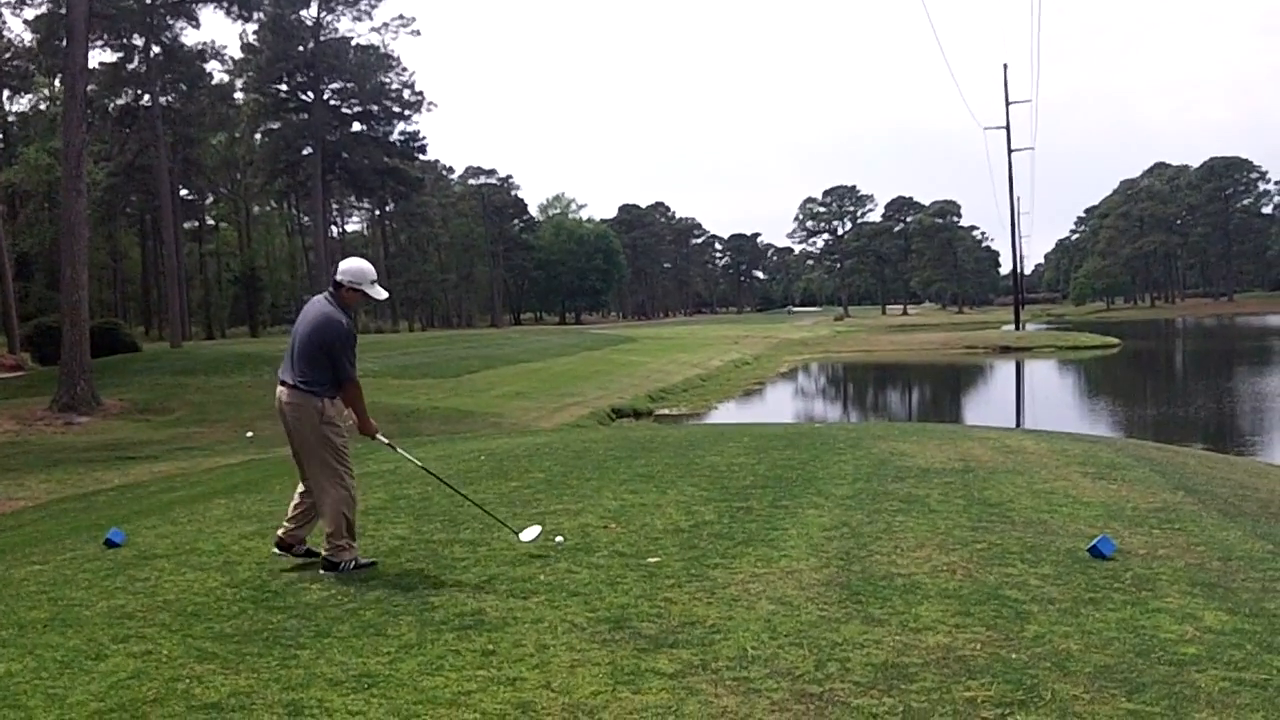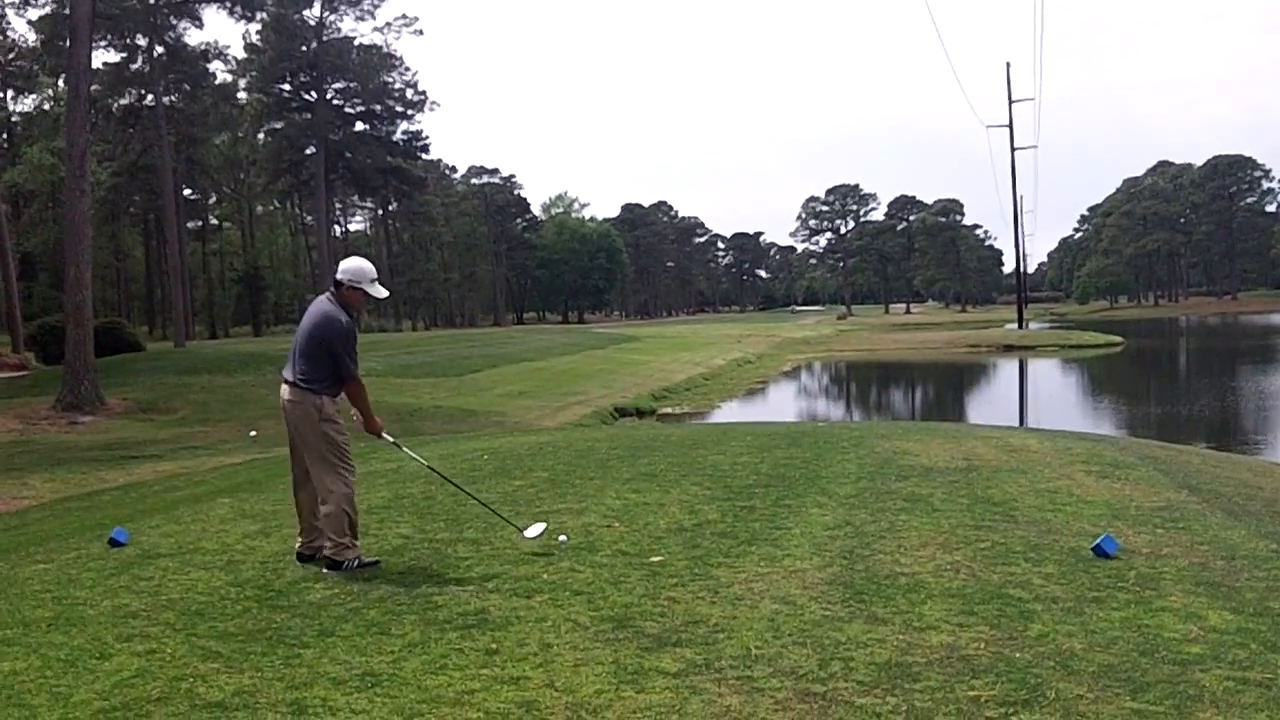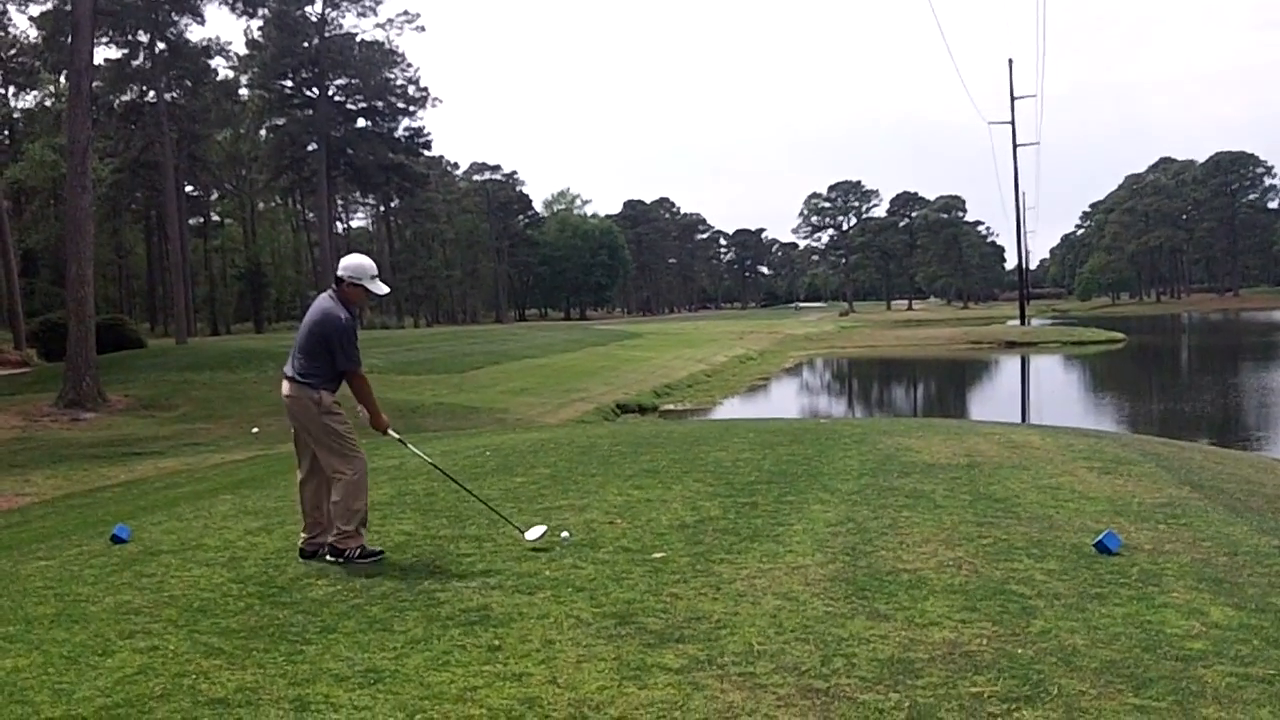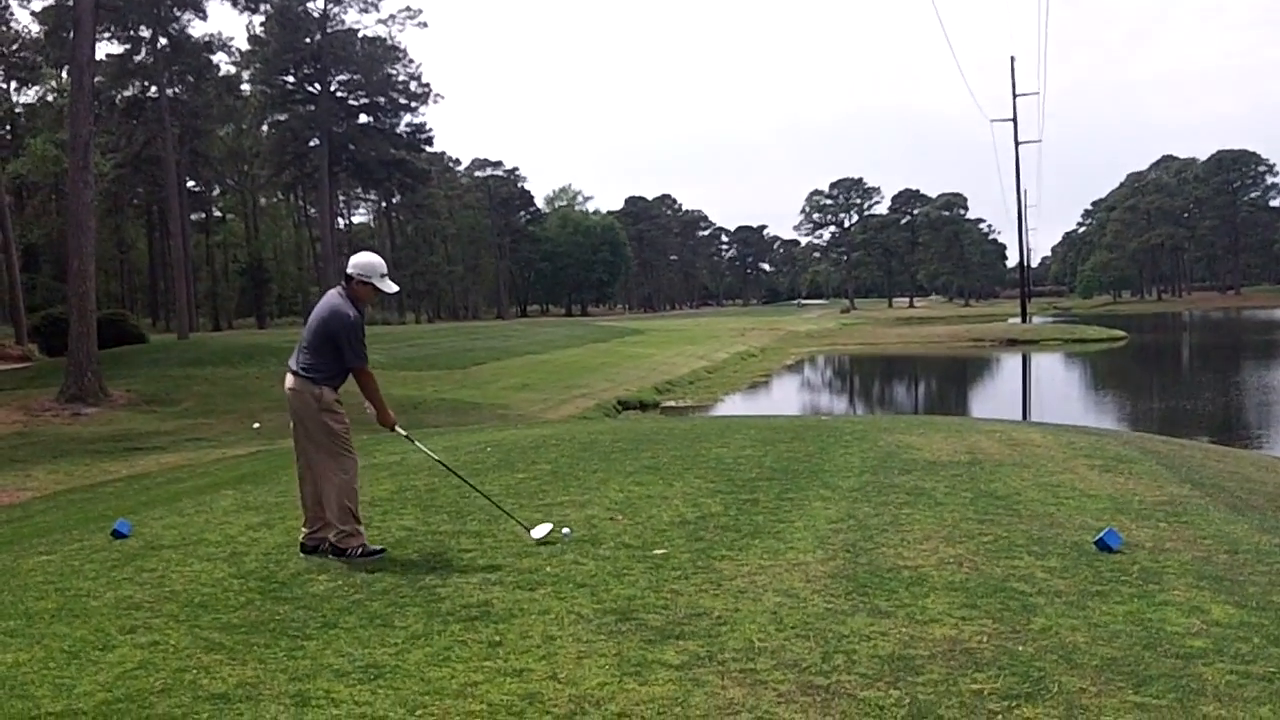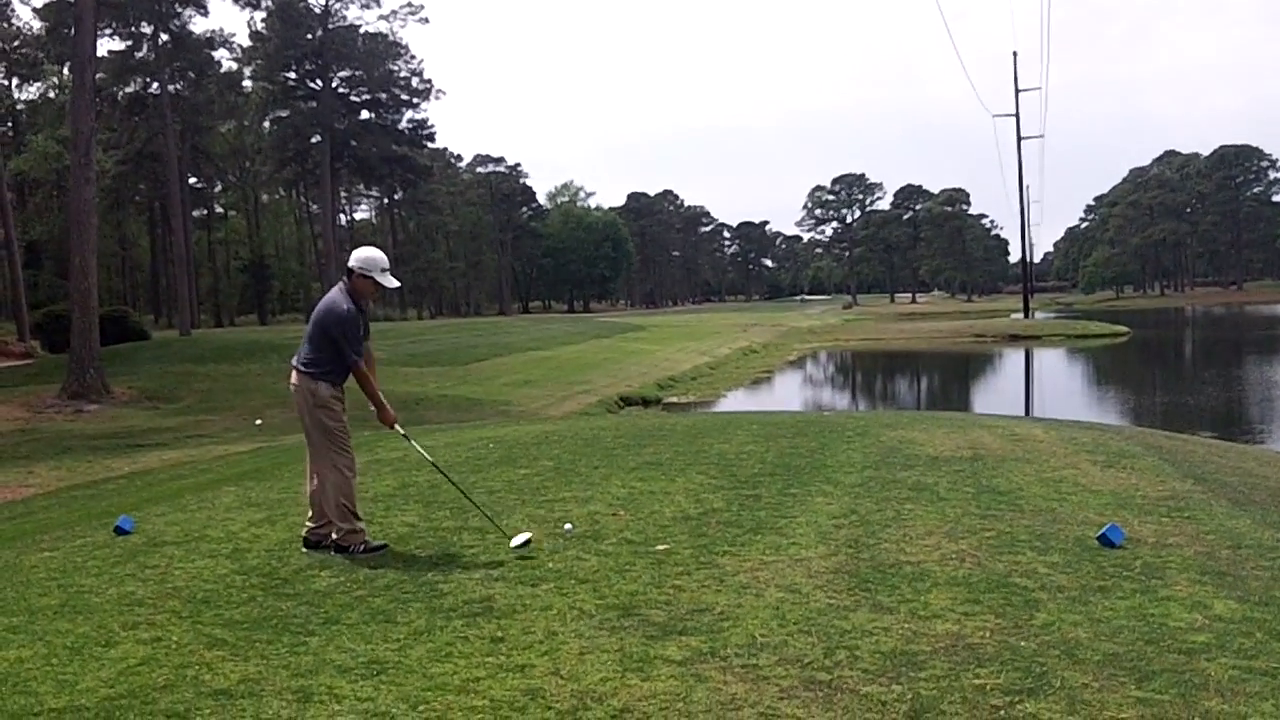
dt=0.2s
person 1, frame 1
left shoulder: (316, 303)
right shoulder: (339, 325)
right elbow: (348, 381)
left wrist: (343, 404)
right wrist: (364, 420)
left hip: (290, 395)
right hip: (311, 404)
left knee: (315, 476)
right knee: (336, 480)
left ankle: (291, 536)
right ankle: (339, 555)
person 1, frame 2
left shoulder: (322, 303)
right shoulder: (339, 323)
right elbow: (351, 378)
left wrist: (359, 409)
right wrist: (369, 418)
left hip: (295, 395)
right hip: (313, 402)
left knee: (310, 478)
right knee: (337, 478)
left ankle: (311, 546)
right ankle: (341, 554)
person 1, frame 3
left shoulder: (327, 301)
right shoulder: (339, 320)
right elbow: (354, 374)
left wrist: (366, 406)
right wrist: (375, 414)
left hip: (298, 392)
right hip: (312, 397)
left knee: (314, 471)
right knee: (350, 465)
left ankle: (314, 542)
right ankle: (346, 543)
person 1, frame 4
left shoulder: (336, 298)
right shoulder: (347, 317)
left elbow: (355, 366)
right elbow: (361, 371)
left wrist: (372, 402)
right wrist: (382, 411)
left hip: (301, 386)
right hip: (315, 392)
left knee: (314, 467)
right knee: (341, 466)
left ankle: (315, 537)
right ankle: (346, 542)
person 1, frame 5
left shoulder: (352, 301)
right shoulder: (342, 311)
left elbow: (366, 351)
right elbow: (356, 366)
left wrist: (378, 396)
right wrist: (381, 408)
left hip: (316, 384)
right hip: (316, 388)
left knee: (323, 463)
right knee: (338, 463)
left ankle: (318, 532)
right ankle: (348, 538)
